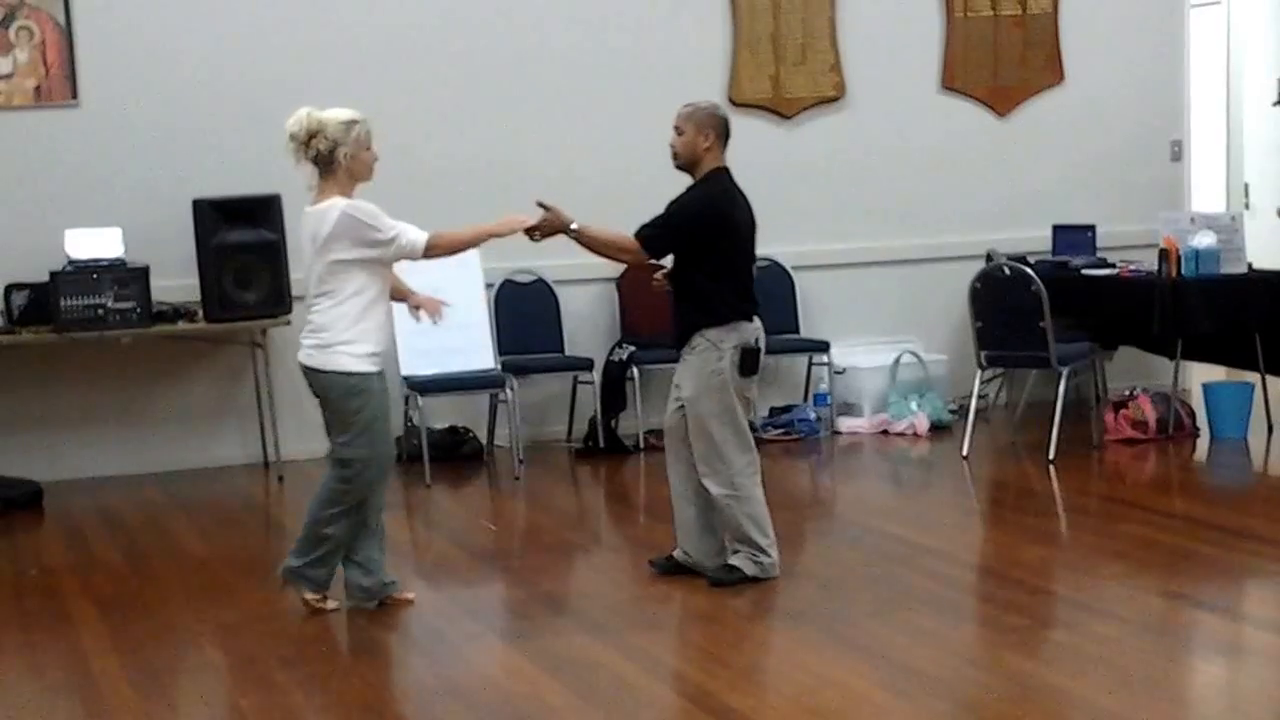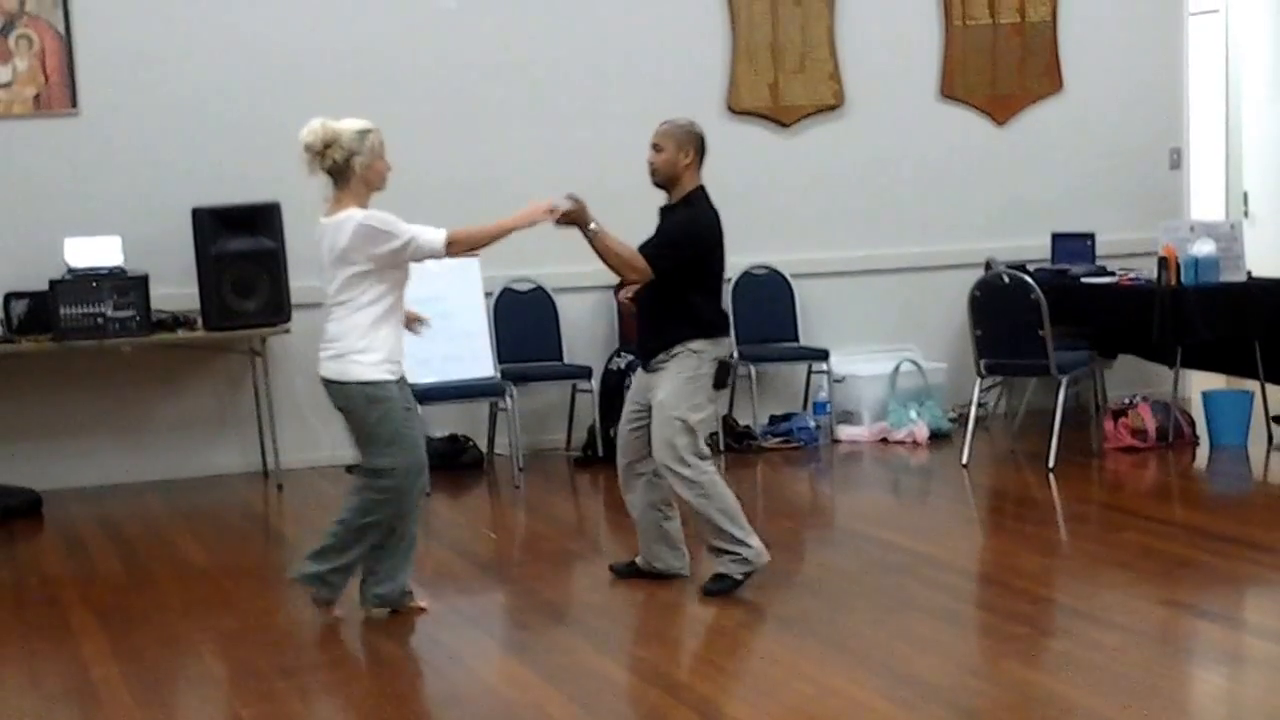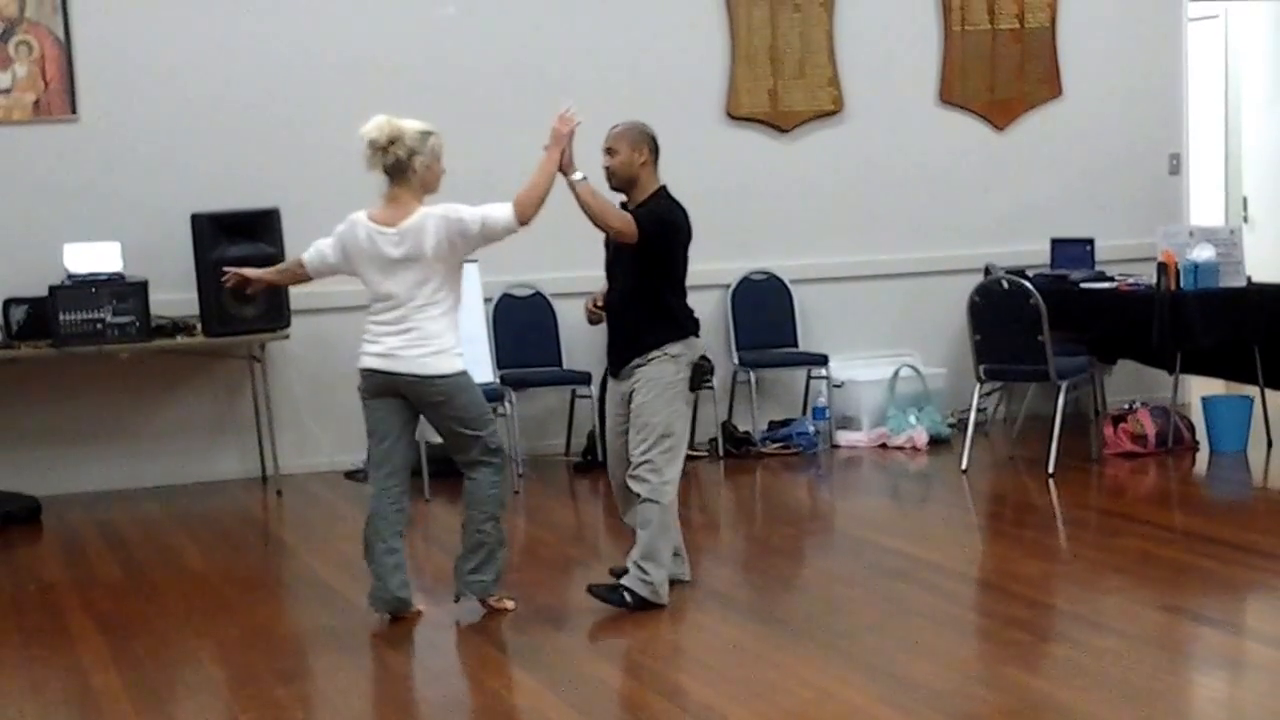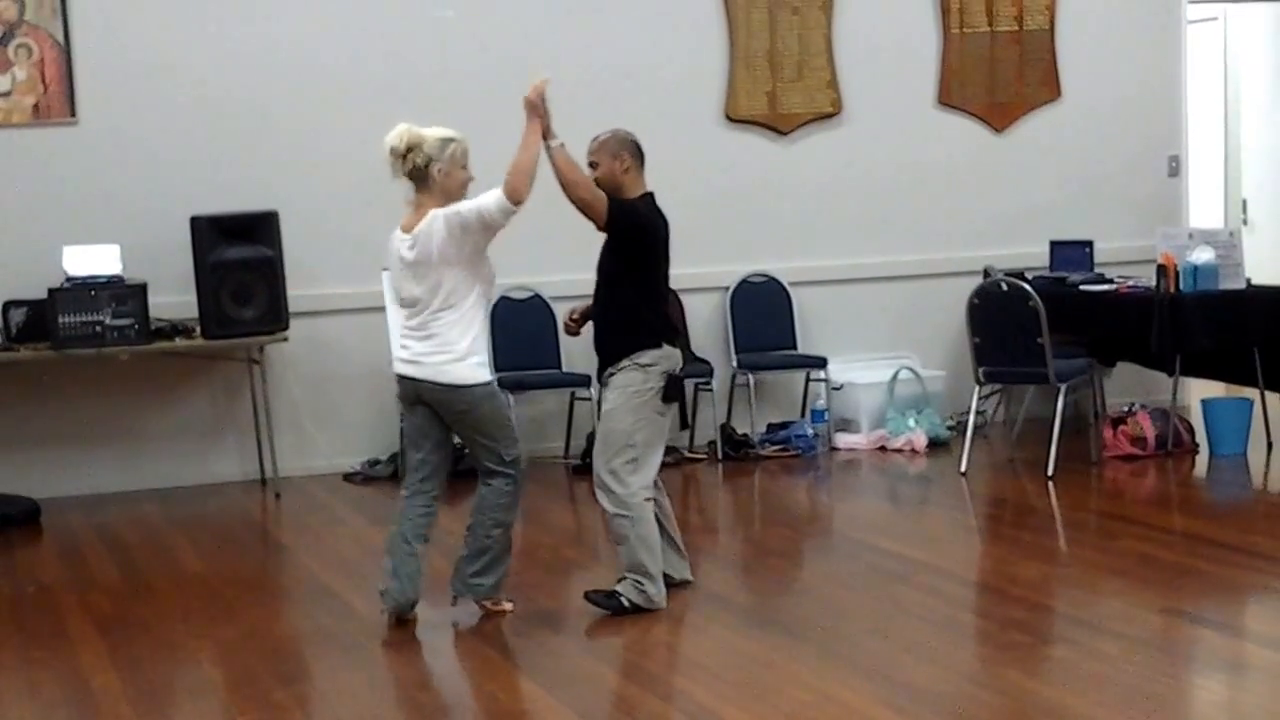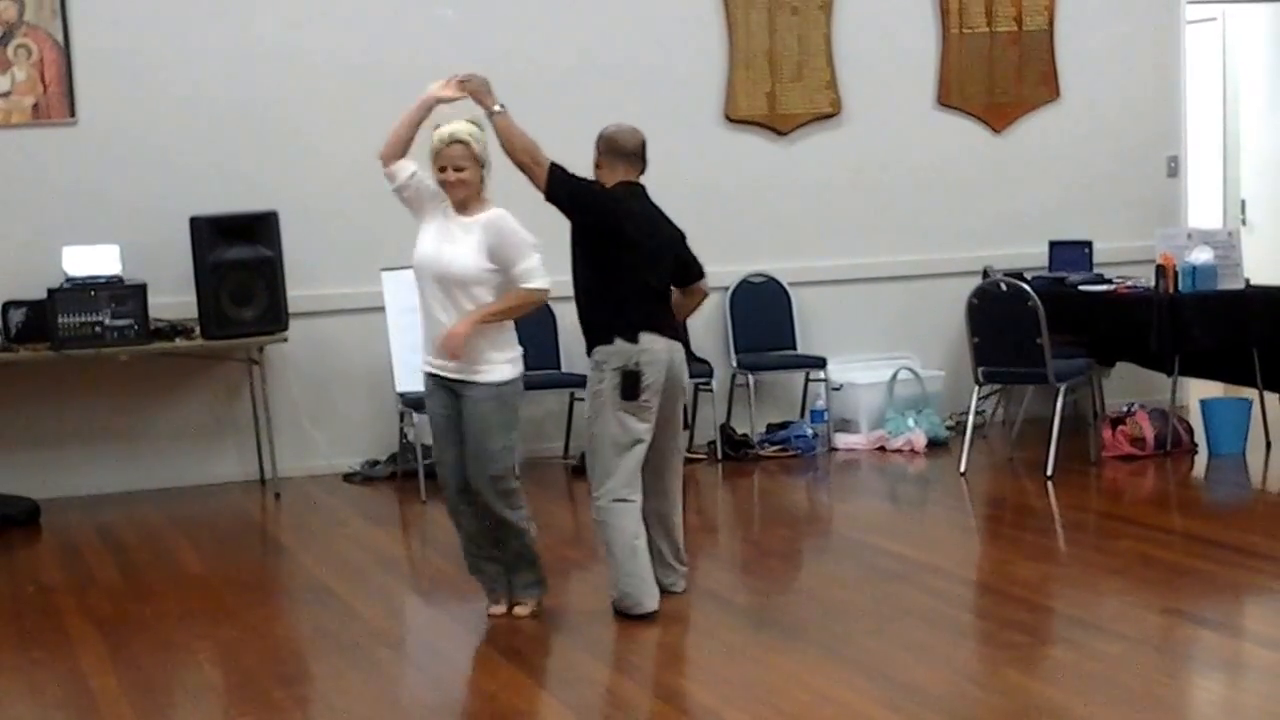
dt=0.4s
person 1, frame 1
left shoulder: (327, 213)
right shoulder: (348, 214)
left elbow: (374, 271)
right elbow: (429, 245)
left wrist: (412, 296)
right wrist: (497, 227)
left hip: (354, 361)
right hip: (342, 364)
left knee: (368, 465)
right knee: (353, 468)
left ankle: (368, 577)
right ankle: (307, 573)
person 1, frame 2
left shoulder: (337, 223)
right shoulder: (367, 226)
right elbow: (451, 242)
left wrist: (398, 311)
right wrist: (520, 220)
left hip: (367, 368)
right hip: (361, 373)
left knee: (406, 471)
right knee: (394, 475)
left ankle: (386, 584)
right ankle: (323, 572)
person 1, frame 3
left shoulder: (357, 229)
right shoulder: (446, 224)
left elbow: (306, 267)
right elbow: (523, 211)
left wrist: (261, 276)
right wrist: (555, 151)
left hip: (379, 371)
right hip: (435, 370)
left knee: (387, 478)
right knee: (485, 461)
left ankle: (392, 593)
right ankle: (479, 580)
person 1, frame 4
left shoulder: (403, 234)
right shoulder: (456, 223)
right elbow: (515, 191)
right wrist: (533, 121)
left hip: (418, 374)
right hip: (459, 375)
left knee: (422, 484)
right knee: (503, 469)
left ankle: (399, 592)
right ankle: (478, 585)
person 1, frame 5
left shoulder: (500, 224)
right shoulder: (431, 209)
left elbow: (535, 288)
right elbow: (391, 158)
left wrist: (476, 321)
right wrist: (425, 104)
left hip: (490, 373)
right hip: (444, 371)
left knee: (492, 478)
right knee: (460, 479)
left ankle: (526, 577)
right ankle: (500, 578)
person 2, frame 1
left shoulder: (704, 201)
right shoulder: (723, 196)
left elbow: (633, 248)
left wrist: (568, 227)
right wrist: (678, 273)
left hip: (719, 342)
right hip: (708, 341)
left knee: (722, 456)
right knee: (686, 446)
left ankle: (756, 556)
right ankle: (700, 550)
person 2, frame 2
left shoulder: (696, 219)
right shoulder: (672, 212)
left elbow: (633, 266)
left wrist: (586, 224)
right wrist: (639, 290)
left hip: (689, 356)
right hip: (655, 357)
left knee: (682, 463)
right knee: (635, 459)
left ankle: (741, 551)
right ankle: (661, 556)
person 2, frame 3
left shoulder: (667, 215)
right shoulder: (628, 217)
left elbow: (618, 228)
left wrist: (572, 172)
right wrist: (603, 300)
left hip: (663, 359)
right hip: (625, 361)
left knee: (651, 472)
right knee: (625, 472)
left ankle: (646, 582)
right ankle: (666, 562)
person 2, frame 4
left shoulder: (641, 219)
right shoulder: (632, 223)
left elbow: (583, 197)
left wrist: (549, 136)
right wrist: (588, 311)
left hip: (643, 366)
right hip: (637, 363)
left knee: (619, 479)
right knee: (638, 476)
left ankle: (643, 589)
right ankle: (670, 566)
person 2, frame 5
left shoulder: (593, 204)
right shoulder: (662, 223)
left elbow: (526, 157)
right elbow: (696, 288)
left wrist: (489, 104)
left hip: (623, 357)
right hip: (667, 353)
left knee: (616, 483)
right knee: (660, 476)
left ankle: (636, 593)
right ankle: (668, 573)
